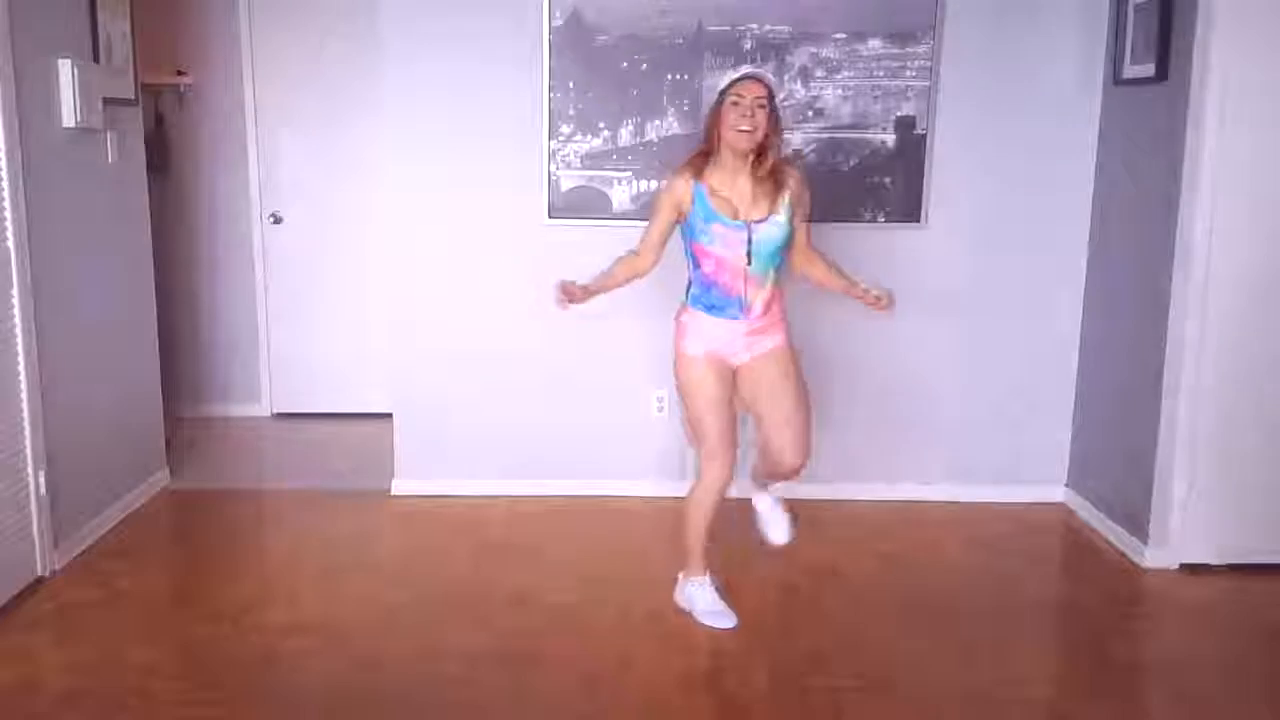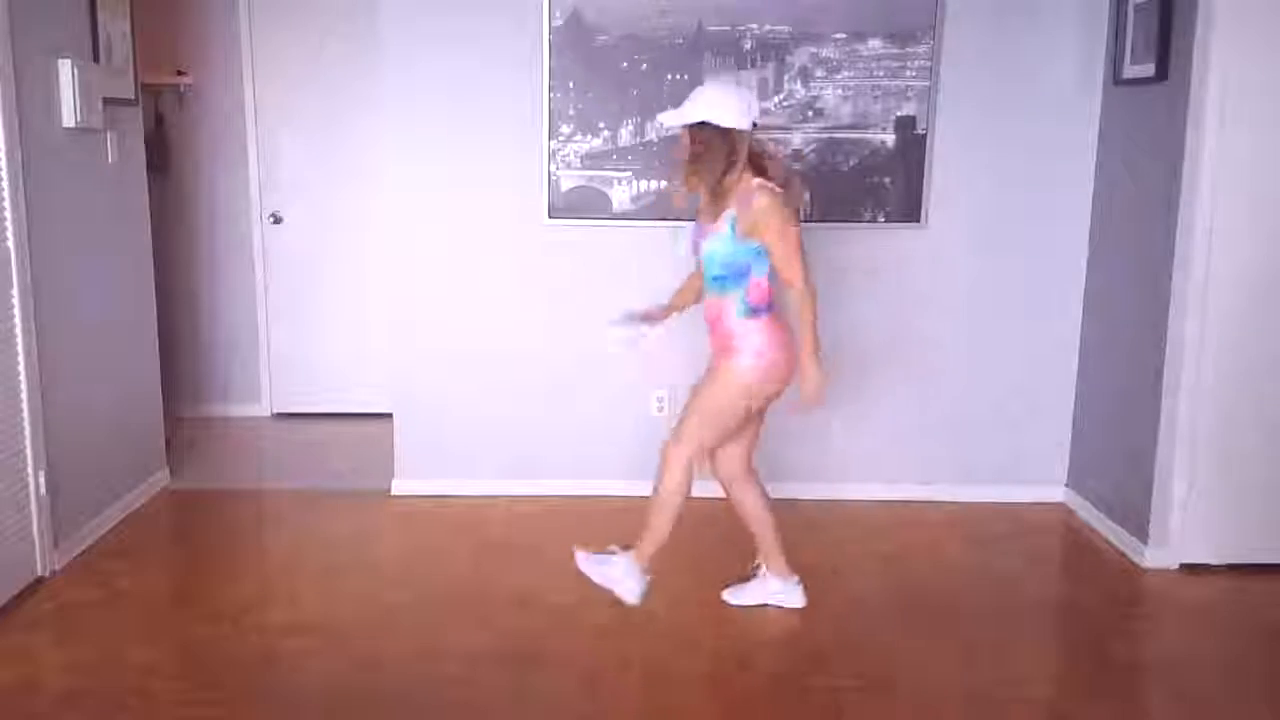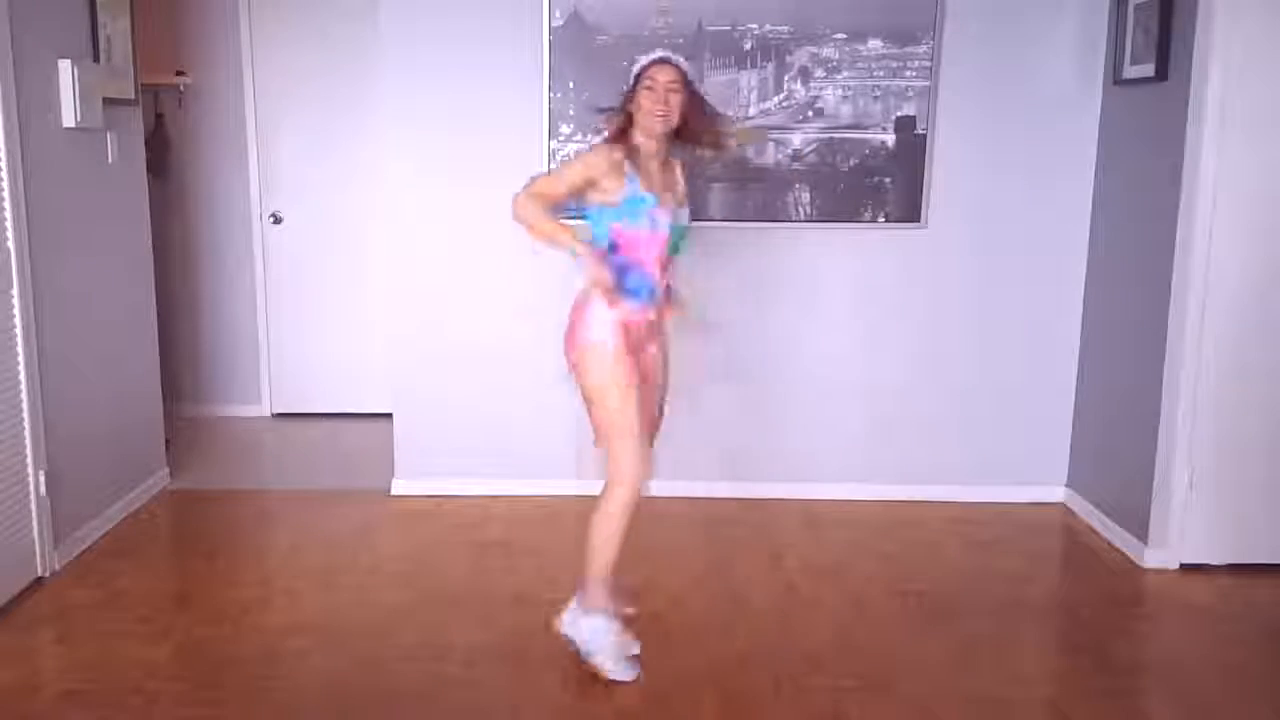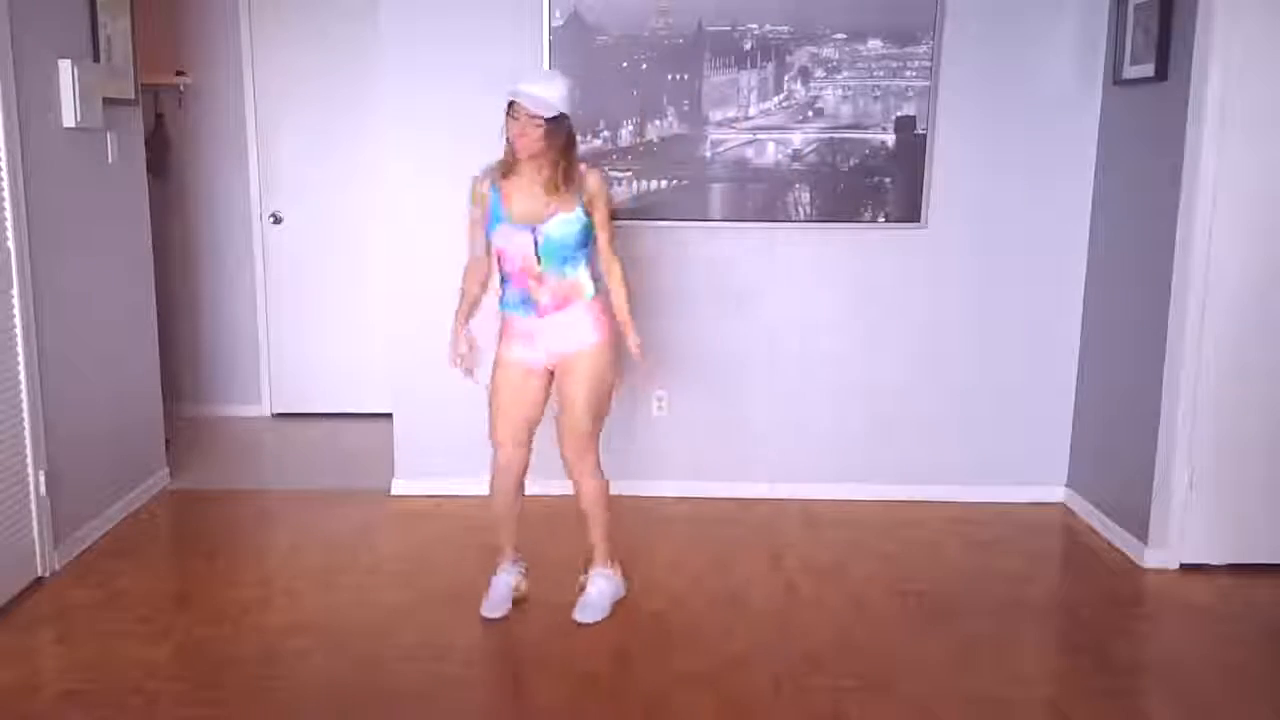
dt=0.7s
person 1, frame 1
left shoulder: (790, 184)
right shoulder: (685, 186)
left elbow: (802, 256)
right elbow: (645, 255)
left wrist: (853, 289)
right wrist: (589, 289)
left hip: (765, 338)
right hip: (703, 340)
left knee: (790, 456)
right knee: (716, 468)
left ankle: (762, 488)
right ankle: (694, 579)
person 1, frame 2
left shoulder: (761, 200)
right shoulder: (717, 199)
left elbow: (798, 282)
left wrist: (810, 357)
right wrist: (663, 310)
left hip: (755, 355)
right hip: (740, 353)
left knee: (677, 458)
right knee: (732, 467)
left ankle: (634, 569)
right ankle: (781, 577)
person 1, frame 3
left shoulder: (675, 172)
right shoulder: (604, 159)
right elbow: (526, 204)
left wrist: (663, 291)
right wrist: (588, 256)
left hip: (646, 331)
right hip: (604, 327)
left knee: (626, 474)
right knee: (629, 473)
left ankle: (594, 604)
right ankle: (591, 608)
person 1, frame 4
left shoulder: (587, 184)
right shoulder: (487, 188)
left elbow: (607, 257)
right elbow: (478, 268)
left wrist: (627, 326)
right wrist: (460, 322)
left hip: (584, 334)
right hip: (523, 337)
left knee: (581, 458)
right knee: (507, 462)
left ankle: (605, 572)
right ankle: (507, 568)
